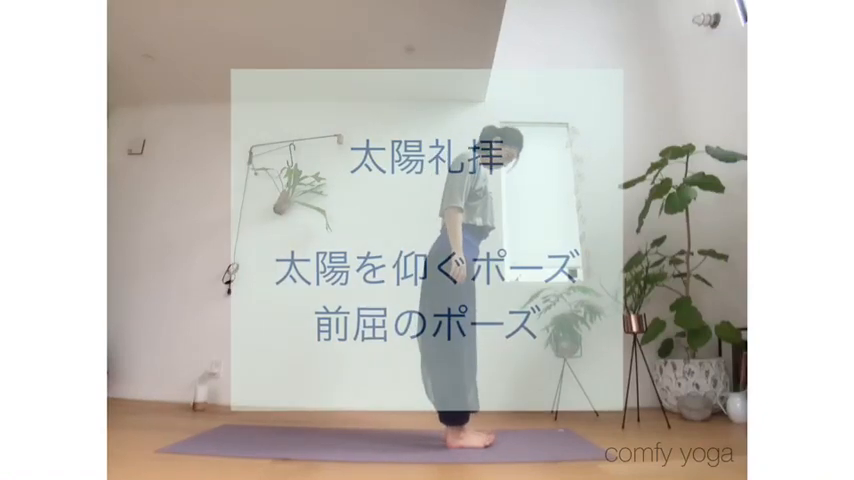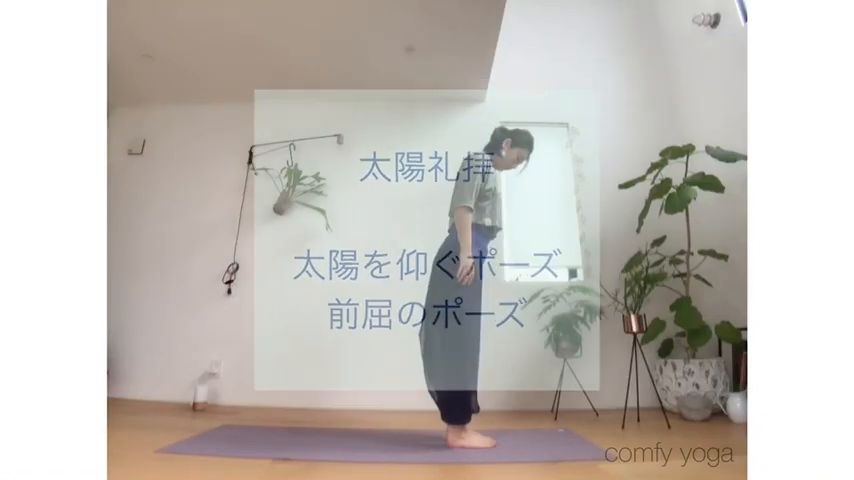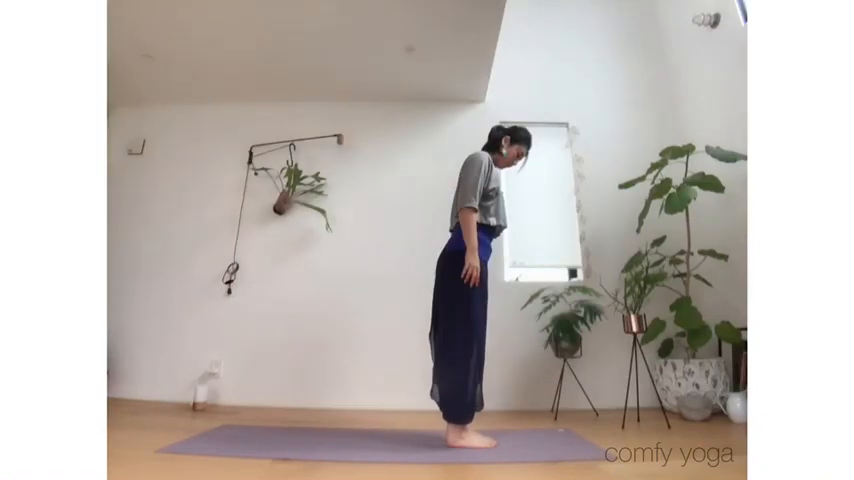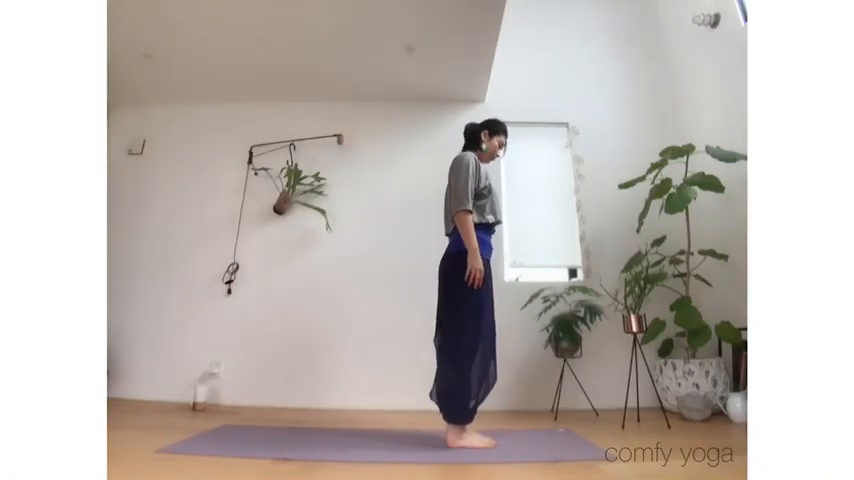
dt=0.5s
person 1, frame 1
left shoulder: (480, 172)
right shoulder: (468, 162)
right elbow: (452, 208)
left wrist: (462, 256)
right wrist: (457, 254)
left hip: (461, 258)
right hip: (453, 257)
left knee: (458, 341)
right knee: (452, 340)
left ankle: (458, 424)
right ankle: (456, 430)
person 1, frame 2
left shoulder: (489, 172)
right shoulder: (477, 162)
right elbow: (462, 207)
left wrist: (471, 256)
right wrist: (466, 253)
left hip: (470, 258)
right hip: (461, 257)
left knee: (463, 341)
right knee: (458, 340)
left ankle: (459, 425)
right ankle: (457, 429)
person 1, frame 3
left shoulder: (491, 170)
right shoulder: (480, 159)
right elbow: (467, 207)
left wrist: (476, 254)
right wrist: (472, 253)
left hip: (473, 257)
right hip: (465, 257)
left knee: (466, 341)
right knee: (463, 340)
left ankle: (459, 425)
right ankle: (457, 429)
person 1, frame 4
left shoulder: (477, 167)
right shoulder: (466, 160)
right elbow: (462, 210)
right wrist: (473, 254)
left hip: (473, 258)
right hip: (467, 258)
left knee: (473, 341)
right knee: (465, 341)
left ankle: (460, 425)
right ankle: (457, 430)
